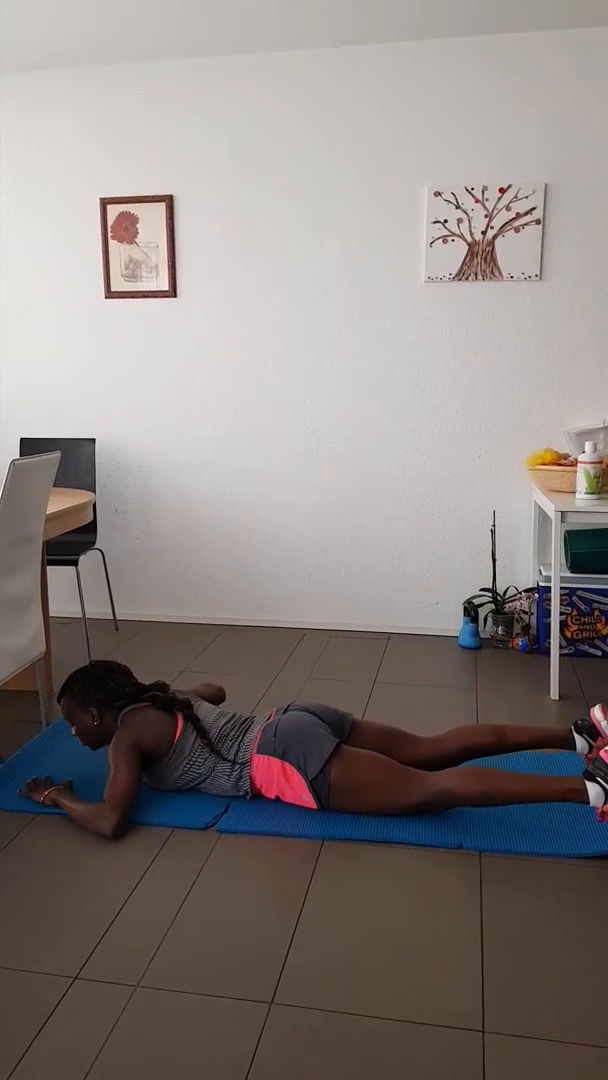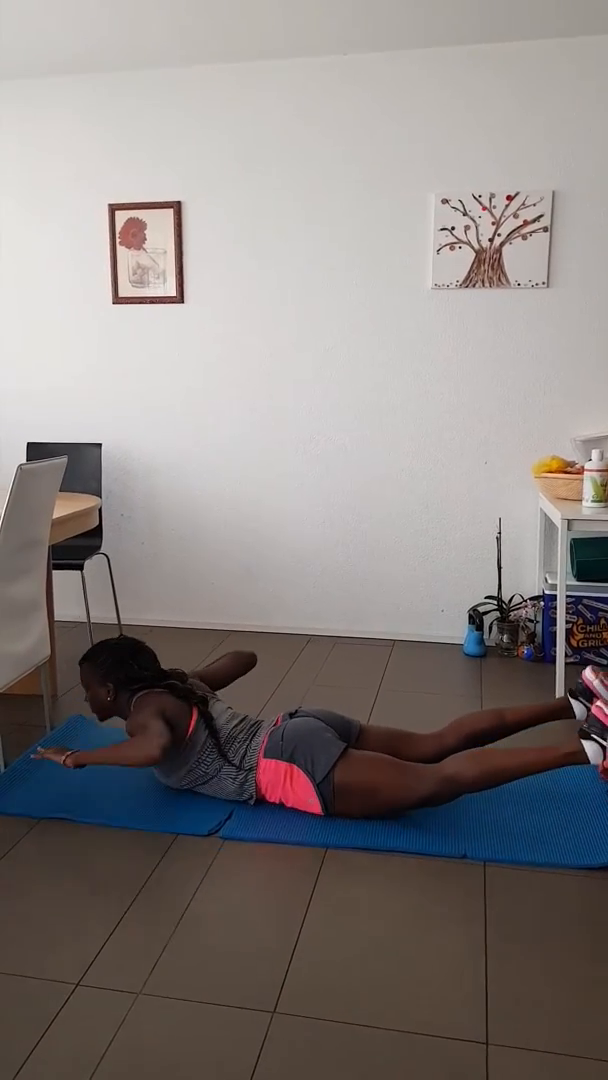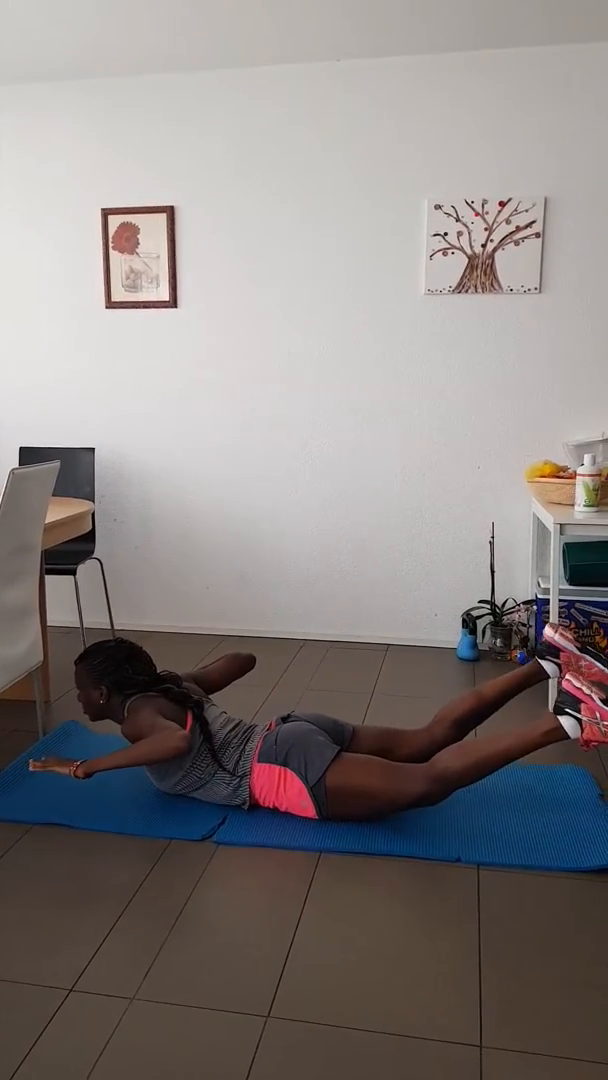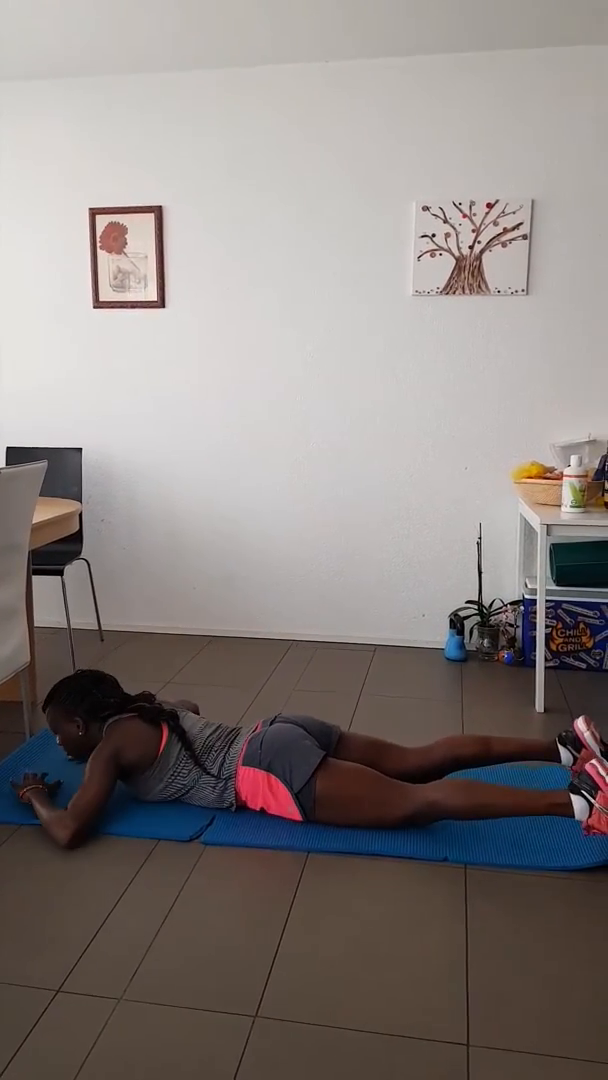
dt=1s
person 1, frame 1
left shoulder: (128, 733)
right shoulder: (165, 699)
left elbow: (111, 821)
right elbow: (215, 689)
left wrist: (59, 797)
left hip: (290, 762)
right hip: (300, 725)
left knee: (433, 788)
right knee: (434, 751)
person 1, frame 2
left shoulder: (144, 709)
right shoulder: (182, 686)
left elbow: (155, 749)
right elbow: (244, 656)
left wrist: (81, 757)
left hip: (297, 768)
right hip: (305, 731)
left knee: (437, 781)
right knee: (438, 746)
person 1, frame 3
left shoulder: (136, 715)
right shoulder: (175, 687)
left elbow: (176, 742)
right elbow: (243, 658)
left wrist: (87, 766)
left hip: (288, 773)
right hip: (297, 736)
left knee: (430, 779)
right knee: (430, 739)
right ankle: (545, 663)
person 1, frame 4
left shoulder: (109, 747)
right shoulder: (147, 709)
left elbow: (68, 831)
left wrist: (37, 798)
left hip: (273, 774)
right hip: (285, 738)
left knee: (419, 801)
right knee: (419, 762)
